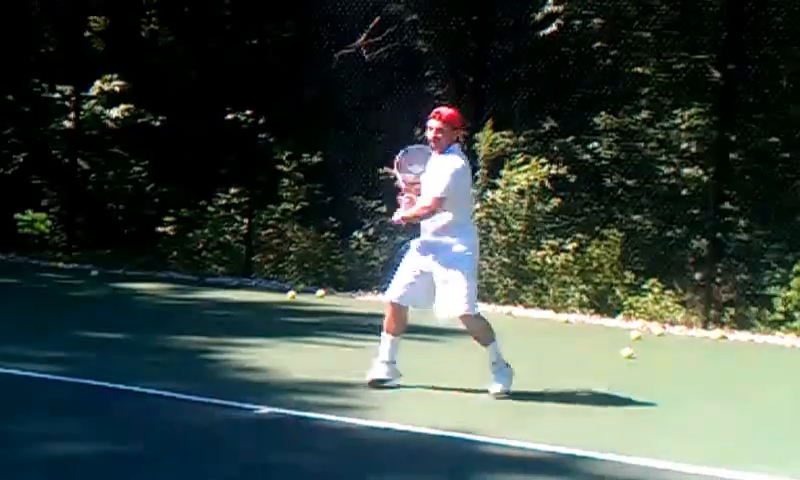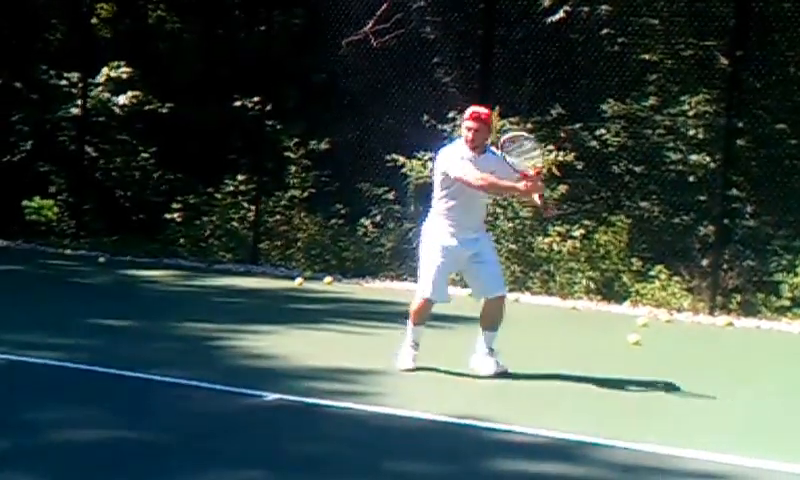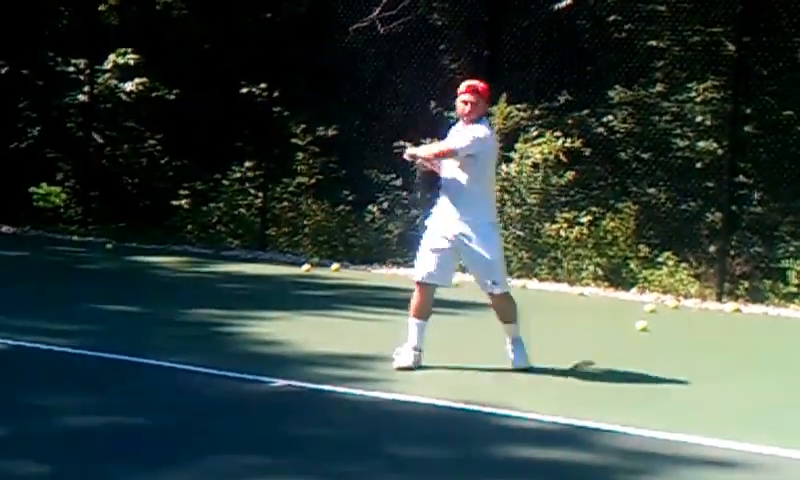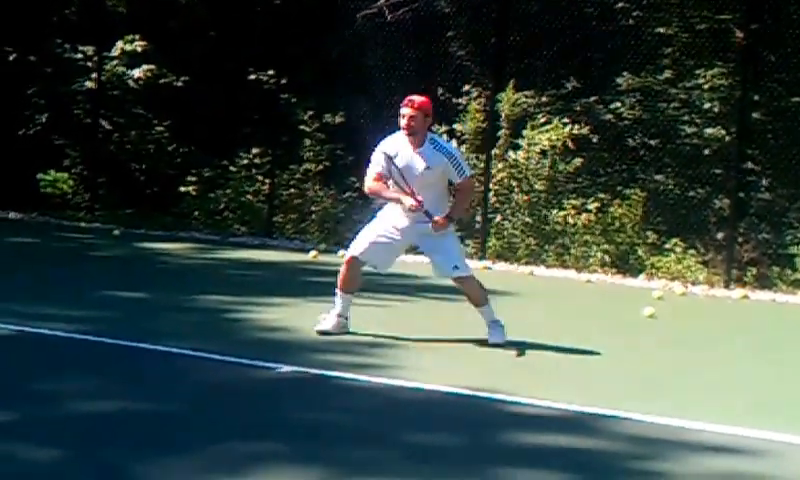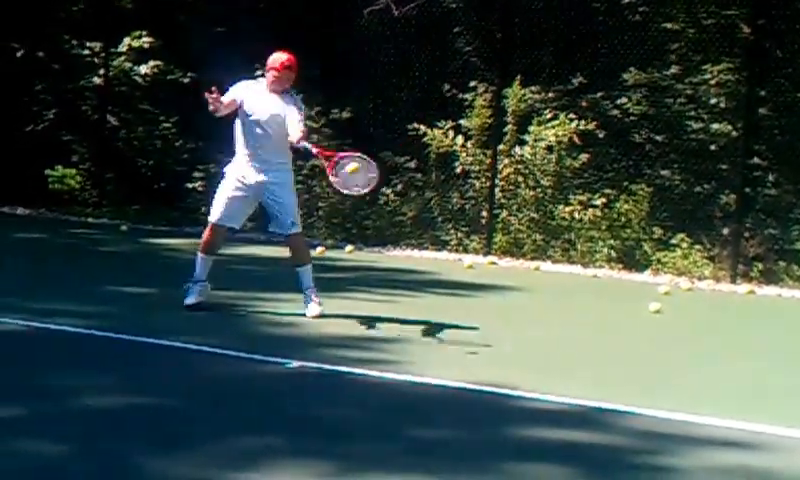
dt=1s
person 1, frame 1
left shoulder: (451, 164)
right shoulder: (439, 159)
left elbow: (430, 207)
left wrist: (403, 214)
right wrist: (415, 193)
left hip: (455, 249)
right hip: (428, 246)
left knee: (465, 312)
right knee: (396, 301)
left ankle: (499, 366)
right ankle: (386, 364)
person 1, frame 2
left shoulder: (495, 159)
right shoulder: (450, 155)
left elbow: (521, 183)
right elbow: (478, 181)
left wrist: (536, 191)
right wrist: (516, 188)
left hip: (476, 238)
right hip: (441, 236)
left knee: (496, 296)
right knee: (426, 297)
left ankle: (483, 353)
right ankle: (410, 345)
person 1, frame 3
left shoulder: (480, 134)
right shoulder: (458, 130)
left elbow: (438, 152)
left wrist: (415, 152)
right wrist: (430, 162)
left hip: (479, 226)
right hip: (444, 221)
left knee: (497, 291)
right knee: (424, 283)
left ankle: (515, 342)
right ankle: (412, 347)
person 1, frame 4
left shoulder: (445, 152)
right shoulder: (388, 146)
left elbow: (466, 188)
right elbow: (371, 185)
left wrist: (450, 216)
right wrist: (402, 198)
left hip: (436, 224)
right hip: (396, 218)
left knee: (462, 275)
right knee: (353, 259)
left ankle: (493, 323)
right ankle: (339, 316)
person 1, frame 5
left shoulder: (293, 105)
right shoulder: (246, 89)
left elbow: (297, 136)
right elbow: (222, 109)
left wrist: (309, 146)
right wrist: (215, 103)
left hip: (277, 176)
right hip: (242, 171)
left knee: (294, 234)
right knee: (216, 226)
left ankle: (310, 293)
right ankle: (199, 283)
